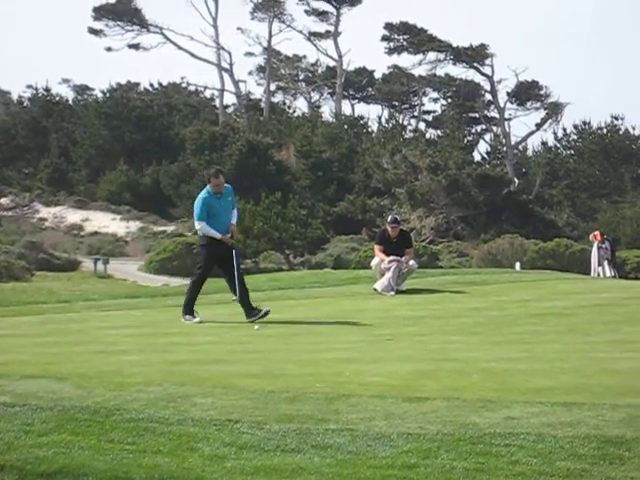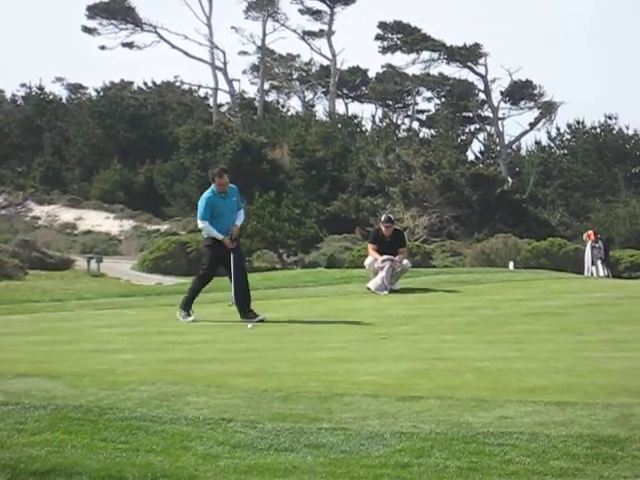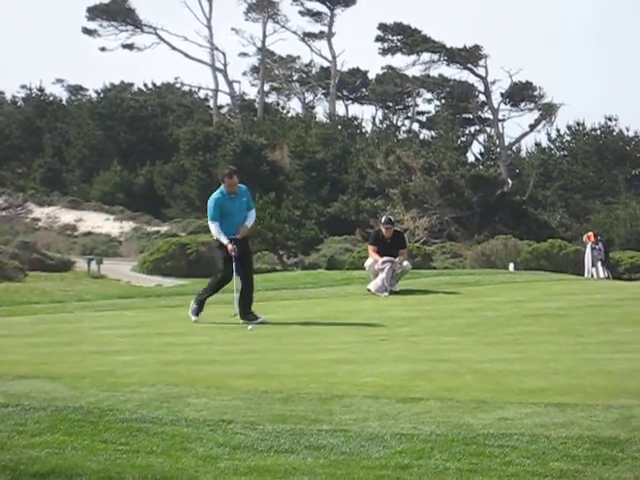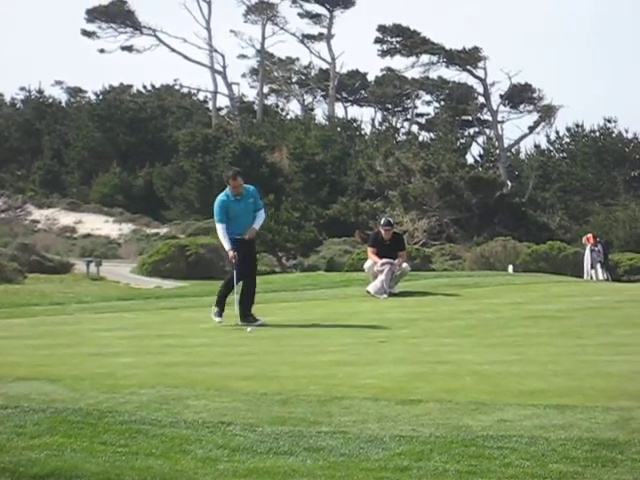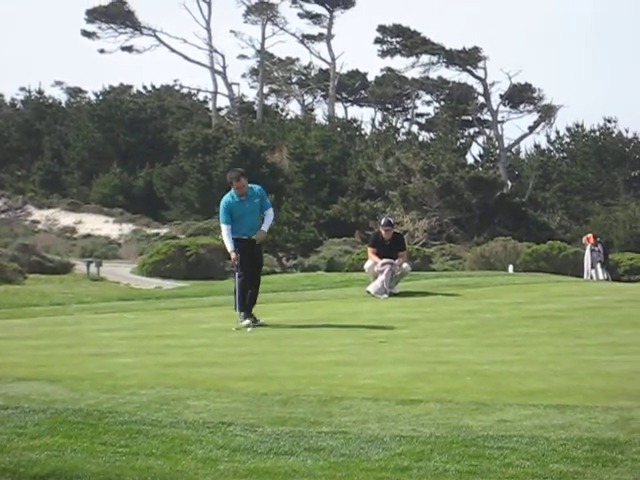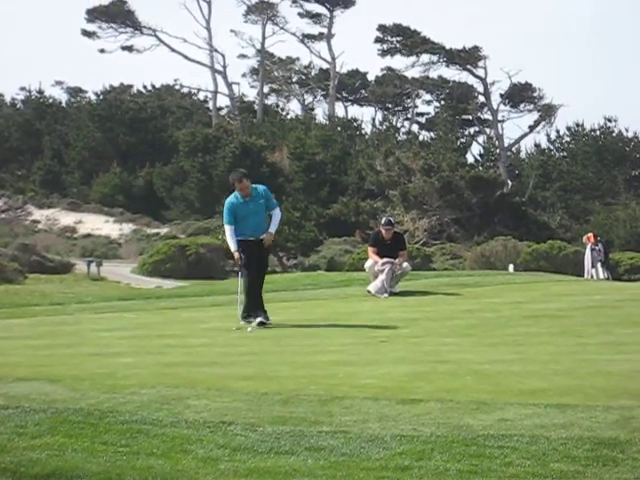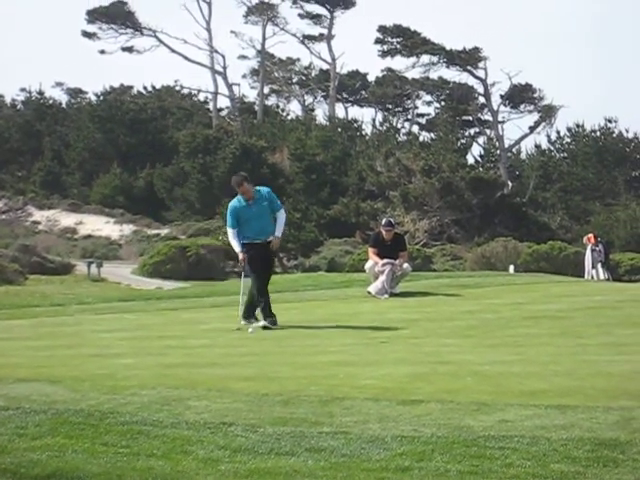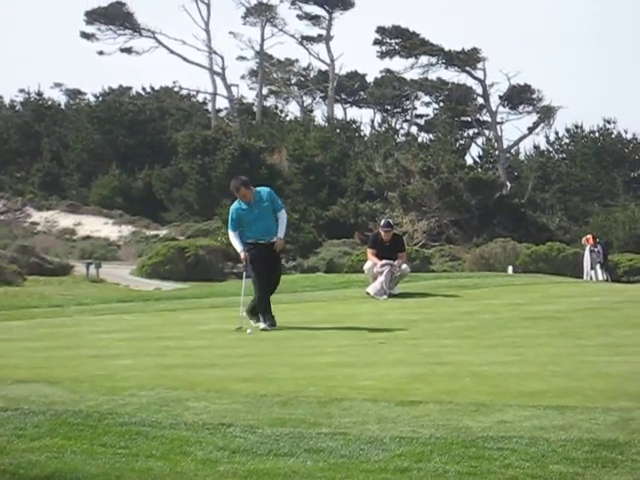
dt=0.1s
person 1, frame 1
left shoulder: (228, 190)
right shoulder: (203, 199)
right elbow: (200, 225)
left wrist: (233, 223)
right wrist: (220, 236)
left hip: (227, 241)
right hip: (209, 241)
left knee: (235, 275)
right knee: (200, 276)
left ankle: (250, 310)
right ankle: (187, 312)
person 1, frame 2
left shoulder: (234, 190)
right shoulder: (207, 198)
left elbow: (240, 210)
right elbow: (203, 225)
left wrist: (237, 225)
right wrist: (222, 238)
left hip: (230, 240)
right hip: (214, 241)
left knee: (240, 274)
right knee: (204, 276)
left ankle: (246, 312)
right ankle: (184, 308)
person 1, frame 3
left shoulder: (244, 190)
right shoulder: (216, 199)
left elbow: (252, 211)
right elbow: (213, 226)
left wrist: (246, 226)
right wrist: (227, 244)
left hip: (241, 239)
right hip: (224, 241)
left knee: (247, 276)
right knee: (226, 275)
left ankle: (245, 312)
right ankle: (198, 302)
person 1, frame 4
left shoulder: (252, 191)
right shoulder: (221, 201)
left elbow: (261, 212)
right elbow: (220, 228)
left wrist: (254, 228)
right wrist: (229, 249)
left hip: (248, 240)
right hip: (234, 243)
left knee: (251, 277)
right knee: (239, 273)
left ankle: (246, 314)
right ankle: (219, 304)
person 1, frame 5
left shoulder: (258, 191)
right shoulder: (226, 202)
left elbow: (269, 212)
right elbow: (225, 229)
left wrist: (263, 230)
right wrist: (231, 251)
left hip: (256, 241)
right hip: (238, 241)
left knee: (255, 278)
right knee: (244, 276)
left ankle: (246, 313)
right ankle: (242, 311)
person 1, frame 6
left shoulder: (263, 191)
right shoulder: (231, 203)
left elbow: (276, 212)
right elbow: (229, 229)
left wrist: (271, 232)
right wrist: (235, 250)
left hip: (262, 241)
right hip: (244, 242)
left knee: (259, 278)
right knee: (251, 277)
left ankle: (247, 314)
right ankle: (259, 313)
person 1, frame 7
left shoulder: (267, 193)
right shoulder: (234, 206)
left elbow: (281, 214)
right elbow: (231, 232)
left wrist: (277, 236)
right wrist: (239, 252)
left hip: (269, 243)
right hip: (250, 246)
left knee: (262, 281)
right knee: (259, 281)
left ankle: (248, 314)
right ankle: (268, 316)
person 1, frame 8
left shoulder: (267, 193)
right shoulder: (235, 209)
left elbow: (282, 213)
right elbow: (233, 234)
left wrist: (280, 236)
right wrist: (241, 251)
left hip: (273, 244)
right hip: (253, 246)
left knee: (273, 281)
right knee: (260, 283)
left ankle: (252, 309)
right ankle: (267, 318)
